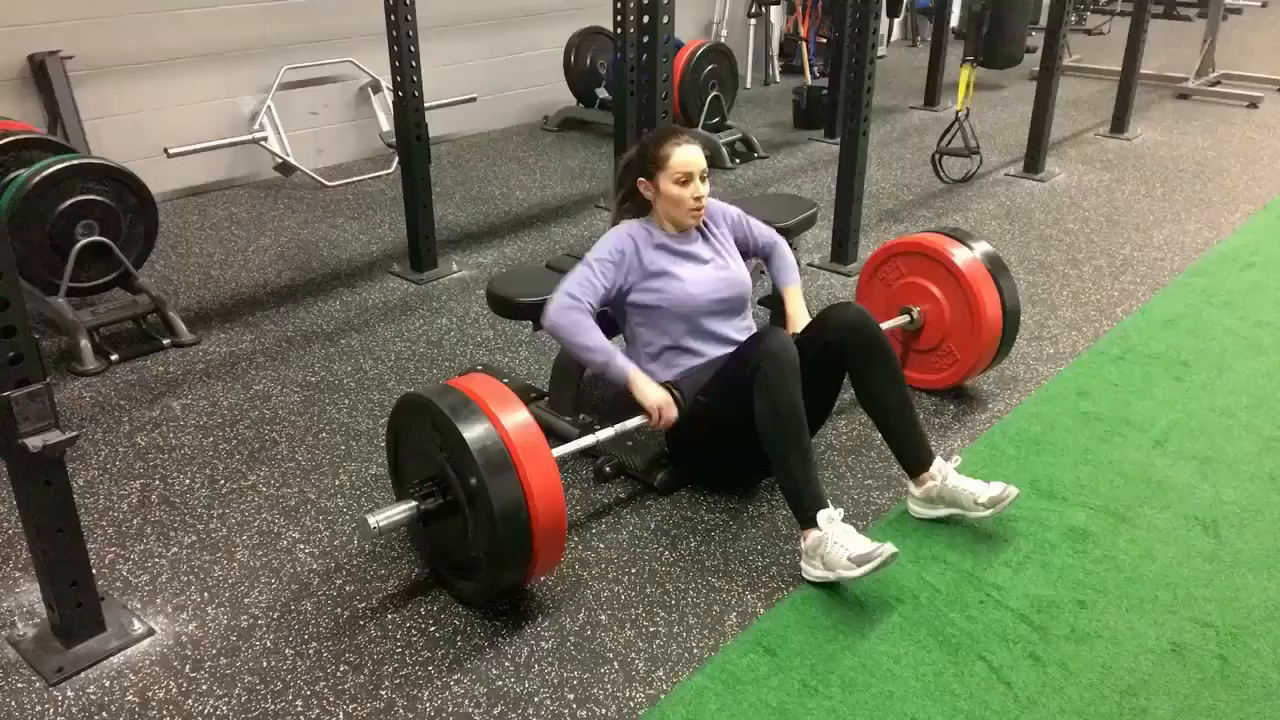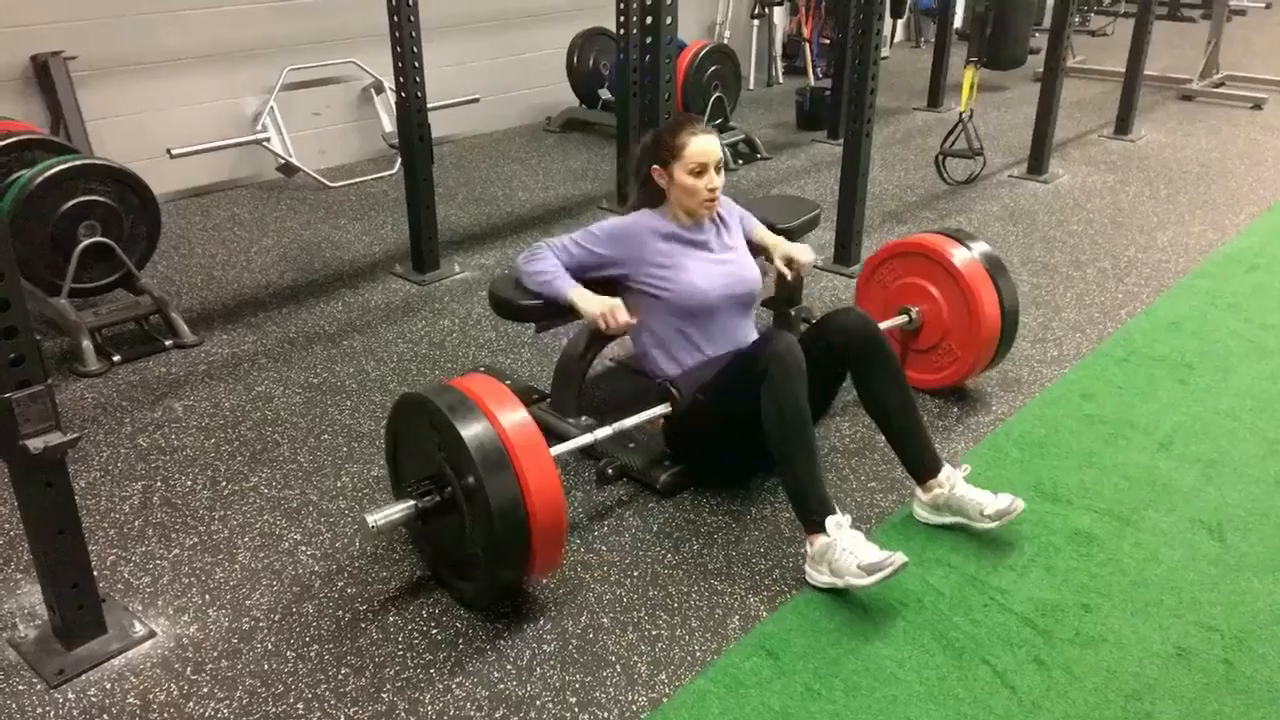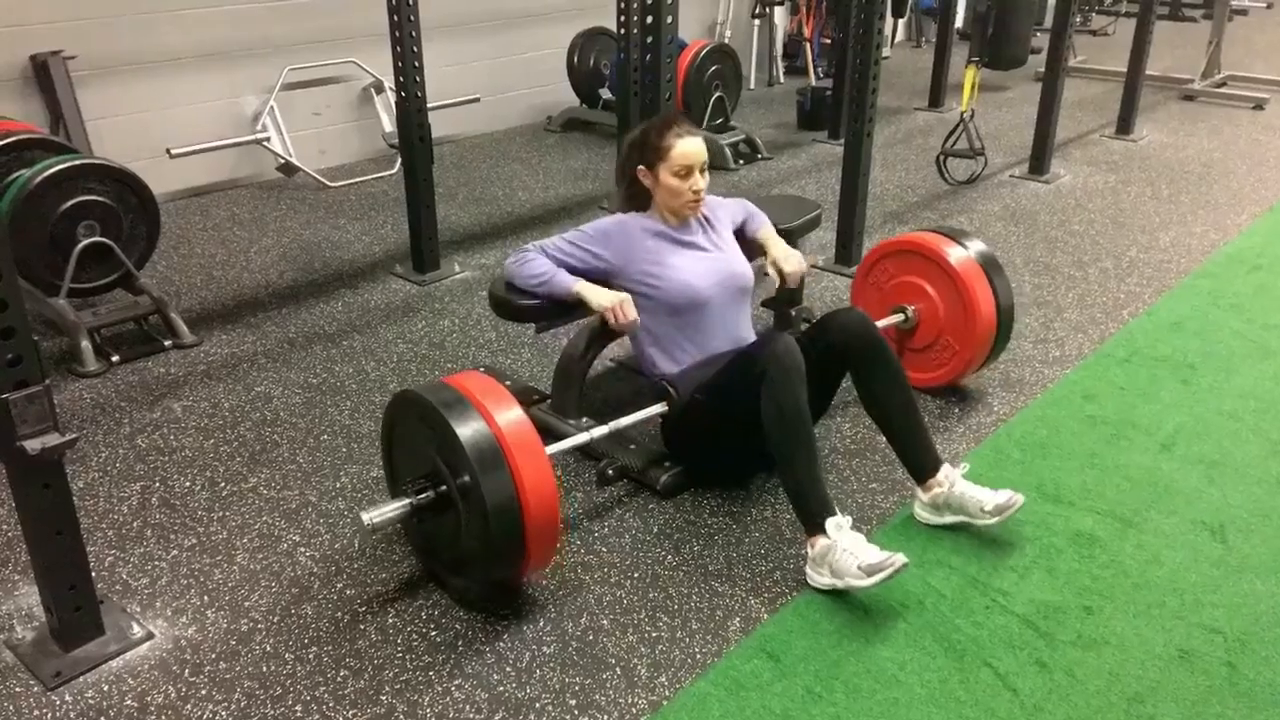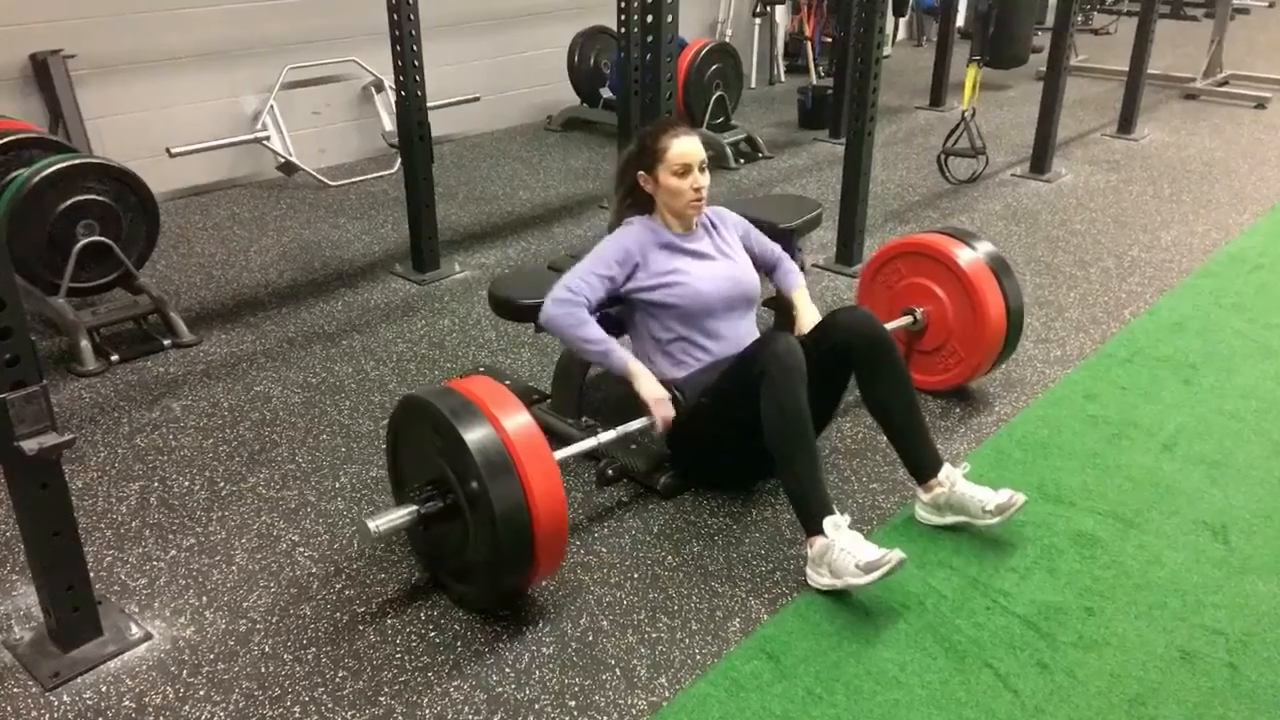
dt=0.4s
person 1, frame 1
left shoulder: (718, 219)
right shoulder: (628, 244)
left elbow: (775, 246)
right elbow: (562, 315)
left wrist: (797, 311)
right wrist: (636, 379)
left hip: (768, 402)
right hip: (700, 420)
left knee: (847, 320)
right knee: (771, 347)
left ankle: (929, 480)
right ankle: (818, 537)
person 1, frame 2
left shoulder: (721, 213)
right shoulder: (633, 234)
right elbow: (533, 260)
left wrist: (776, 243)
right wrist: (583, 298)
left hip: (762, 400)
right hip: (698, 417)
left knee: (849, 326)
right knee: (777, 347)
left ankle: (936, 487)
right ankle: (824, 542)
person 1, frame 3
left shoulder: (713, 212)
right shoulder: (620, 235)
left elbow: (749, 213)
right elbow: (520, 263)
left wrist: (776, 244)
right wrist: (590, 288)
left hip: (762, 400)
right hip: (697, 418)
left knee: (849, 326)
right knee: (775, 347)
left ankle: (936, 486)
right ankle: (824, 544)
person 1, frame 4
left shoulder: (721, 222)
right shoulder: (631, 243)
left elbow: (778, 261)
right elbow: (559, 311)
left wrist: (804, 306)
right wrist: (636, 371)
left hip: (768, 404)
right hip: (702, 423)
left knee: (854, 325)
right knee: (777, 348)
left ankle: (938, 487)
right ankle: (825, 543)
